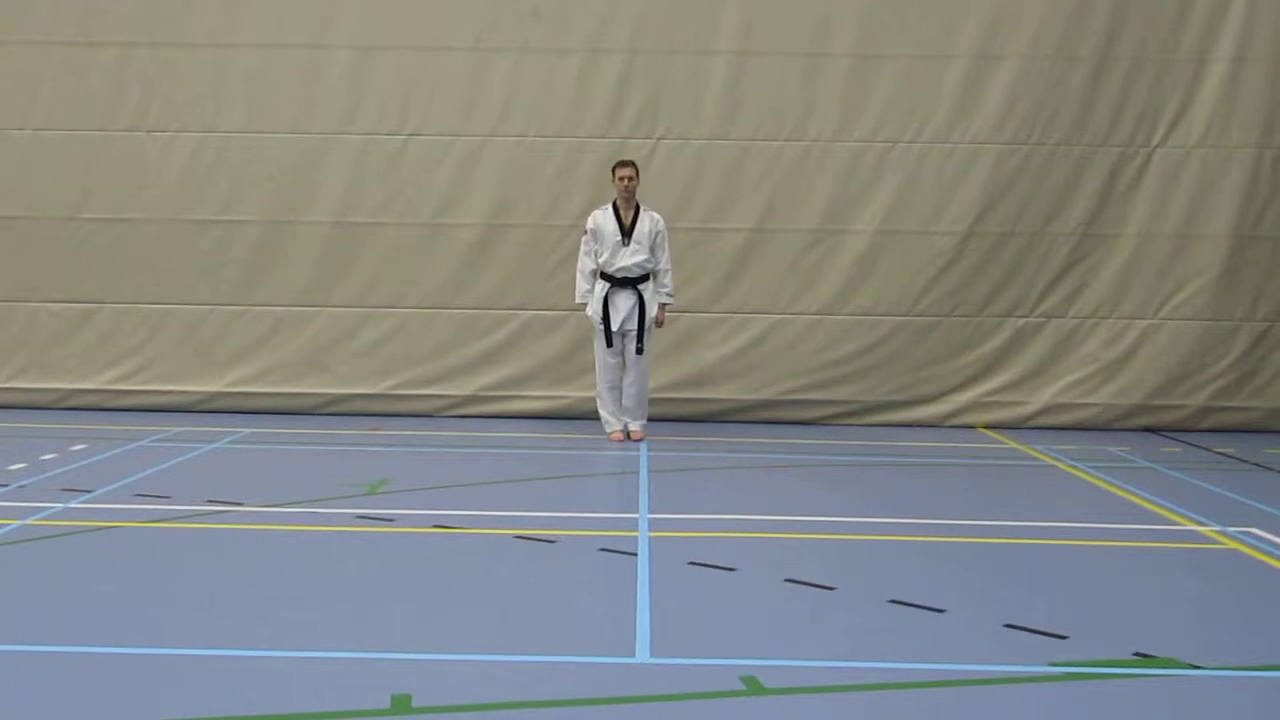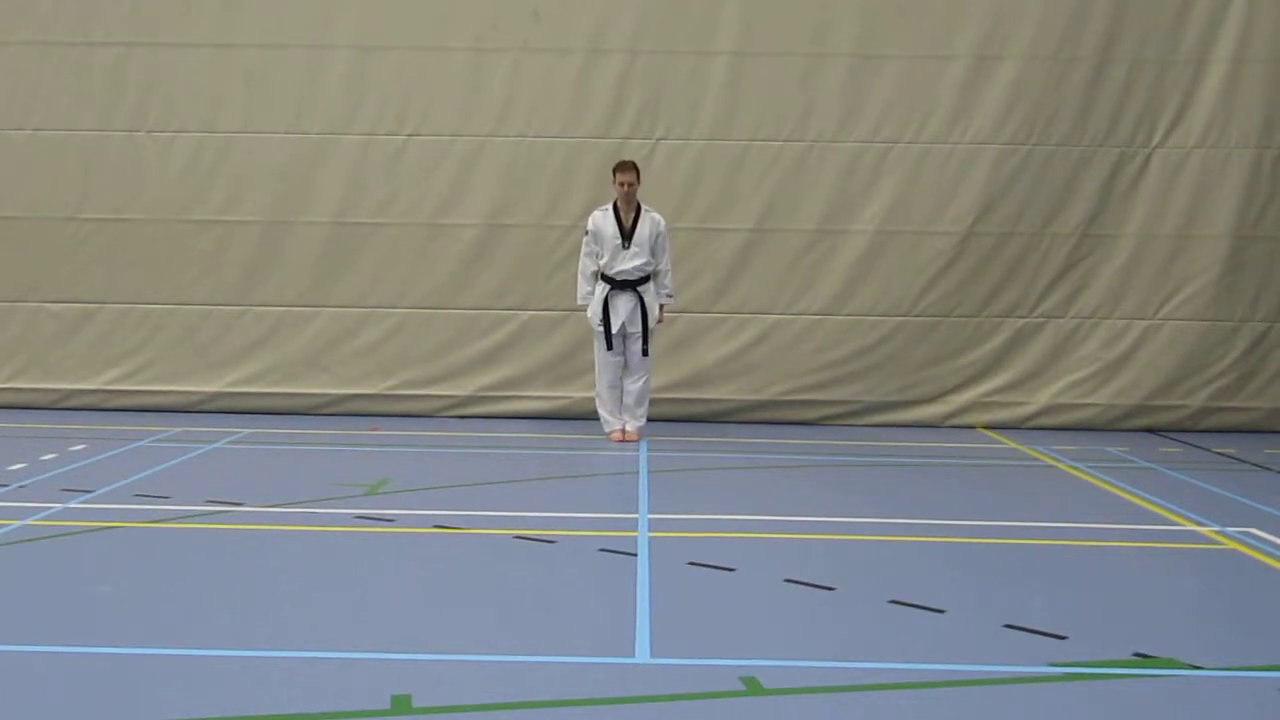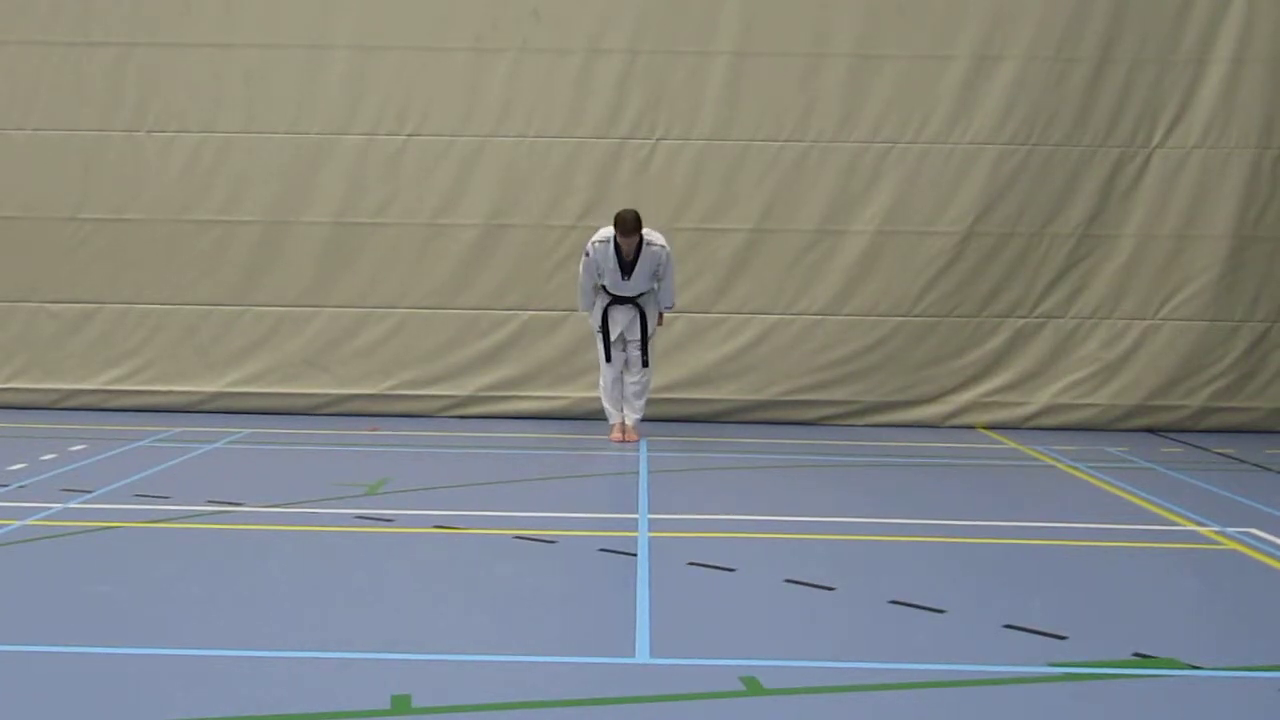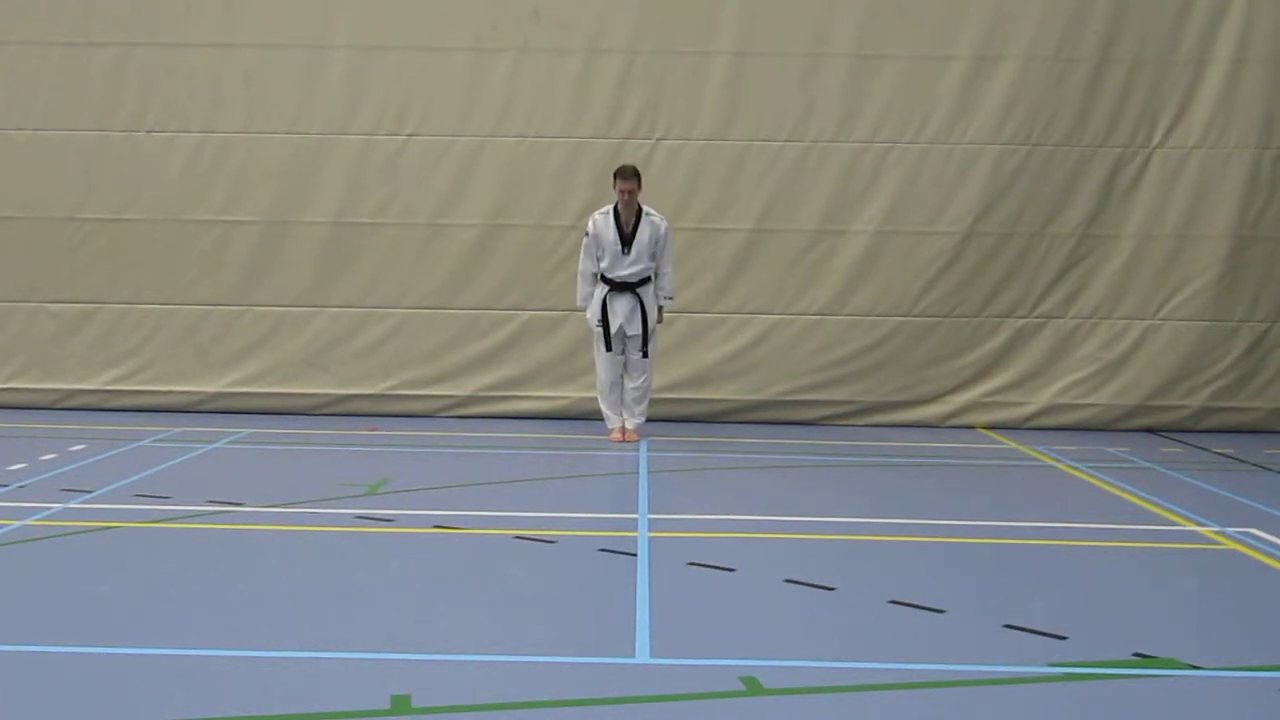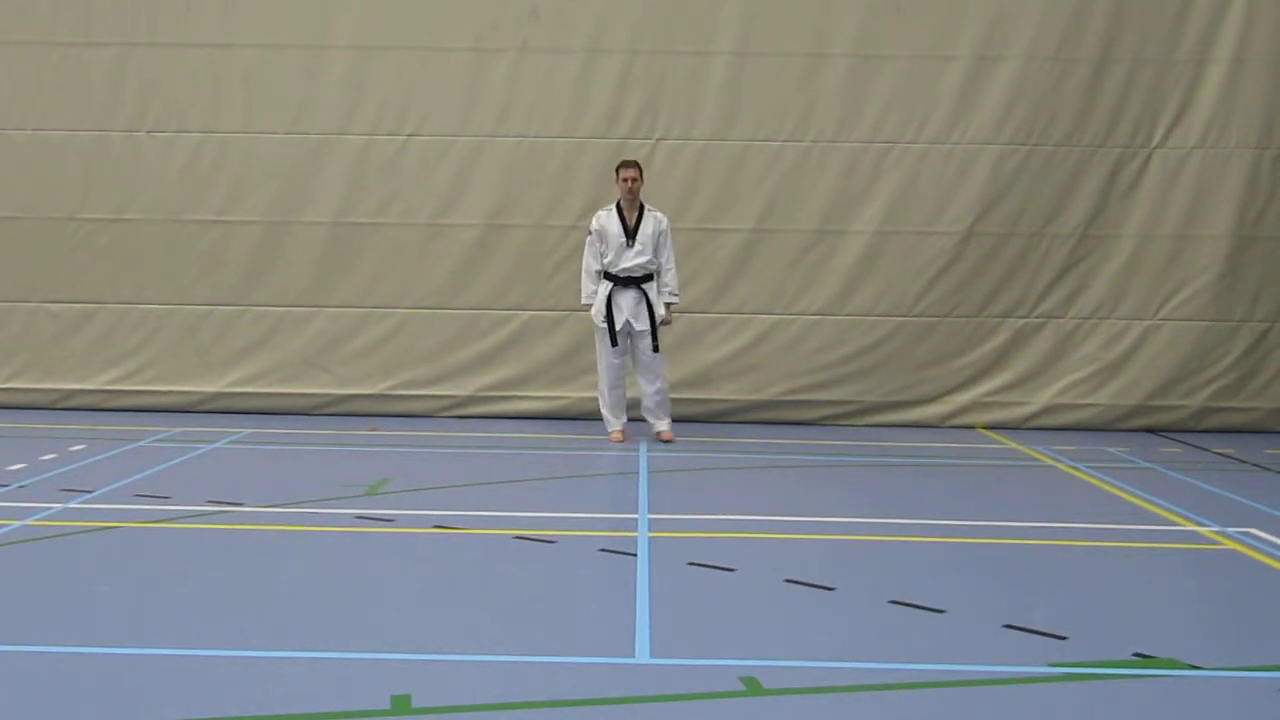
dt=1s
person 1, frame 1
left shoulder: (653, 221)
right shoulder: (598, 218)
left elbow: (663, 265)
right elbow: (586, 262)
left wrist: (662, 305)
right wrist: (586, 301)
left hip: (640, 297)
right hip: (608, 297)
left knee: (636, 365)
right knee: (608, 364)
left ankle: (634, 422)
right ankle: (614, 423)
person 1, frame 2
left shoulder: (654, 221)
right shoulder: (598, 219)
left elbow: (663, 265)
right elbow: (588, 263)
left wrist: (662, 304)
right wrist: (588, 303)
left hip: (641, 298)
right hip: (608, 298)
left knee: (638, 366)
right knee: (608, 367)
left ankle: (632, 425)
right ankle: (613, 424)
person 1, frame 3
left shoulder: (658, 248)
right shoulder: (597, 245)
left elbow: (665, 281)
right elbow: (587, 280)
left wrist: (661, 311)
right wrist: (590, 310)
left hip: (642, 307)
right hip: (609, 306)
left knee: (638, 366)
right knee: (610, 365)
left ankle: (631, 422)
right ankle: (616, 421)
person 1, frame 4
left shoulder: (657, 224)
right shoulder: (598, 221)
left elbow: (664, 268)
right elbow: (588, 266)
left wrist: (661, 306)
right wrist: (588, 305)
left hip: (641, 300)
right hip: (608, 299)
left knee: (639, 366)
right knee: (609, 366)
left ankle: (632, 423)
right ankle: (615, 423)
person 1, frame 5
left shoulder: (658, 220)
right shoulder: (601, 219)
left elbow: (666, 264)
right elbow: (591, 264)
left wrist: (667, 304)
right wrist: (593, 304)
left hip: (645, 297)
right hip: (612, 297)
left knee: (651, 364)
right knee: (611, 365)
left ankle: (661, 423)
right ankle: (615, 424)
